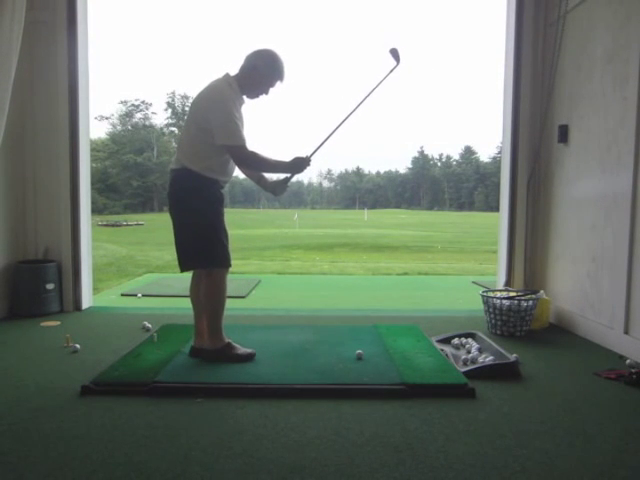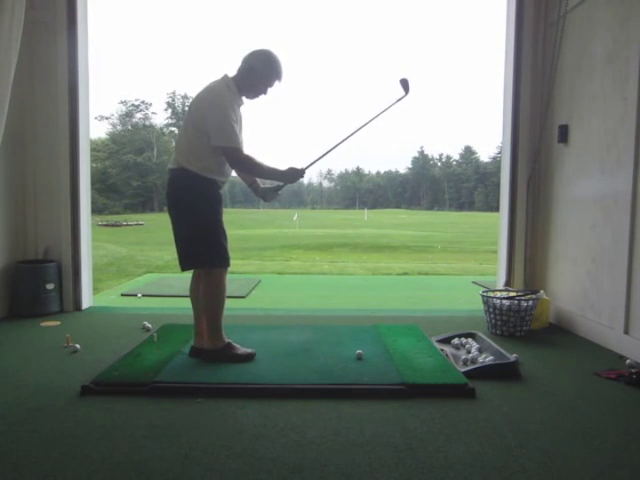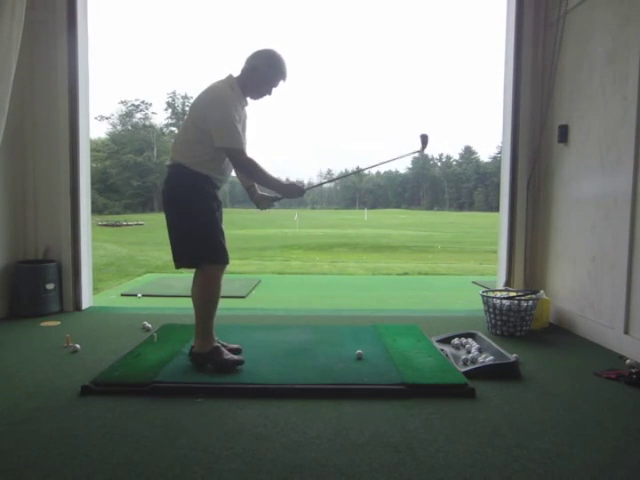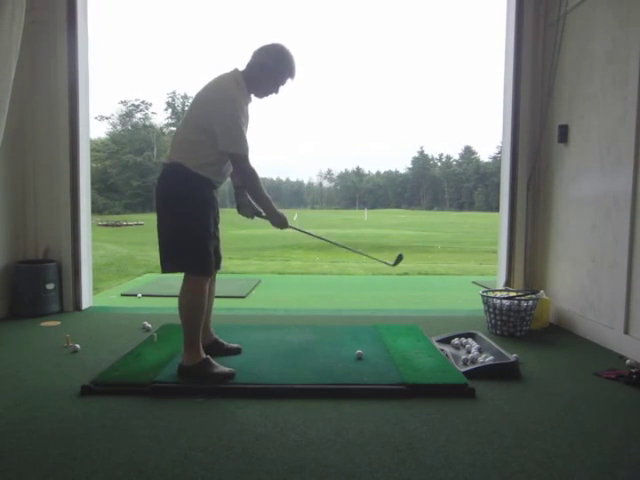
dt=0.5s
person 1, frame 1
left shoulder: (227, 95)
right shoulder: (222, 97)
left elbow: (237, 155)
right elbow: (241, 156)
left wrist: (266, 183)
right wrist: (288, 166)
left hip: (198, 187)
right hip: (195, 187)
left knee: (206, 266)
right knee: (216, 266)
left ankle: (202, 339)
right ankle: (215, 342)
person 1, frame 2
left shoulder: (228, 97)
right shoulder: (219, 98)
left elbow: (234, 157)
right elbow: (236, 158)
left wrist: (257, 187)
right wrist: (281, 175)
left hip: (198, 187)
right hip: (193, 188)
left knee: (205, 267)
right knee: (215, 266)
left ankle: (202, 340)
right ankle: (215, 343)
person 1, frame 3
left shoulder: (234, 99)
right shoulder: (222, 98)
left elbow: (236, 159)
right elbow: (239, 160)
left wrist: (254, 193)
right wrist: (281, 188)
left hip: (200, 186)
right hip: (188, 185)
left knee: (208, 265)
right knee: (213, 263)
left ankle: (205, 340)
right ankle: (204, 345)
person 1, frame 4
left shoulder: (233, 90)
right shoulder: (229, 97)
left elbow: (233, 160)
right elbow: (242, 164)
left wrist: (241, 196)
right wrist: (270, 210)
left hip: (196, 186)
right hip: (185, 186)
left knee: (209, 267)
right knee: (198, 271)
left ankle: (205, 338)
right ankle: (192, 358)
